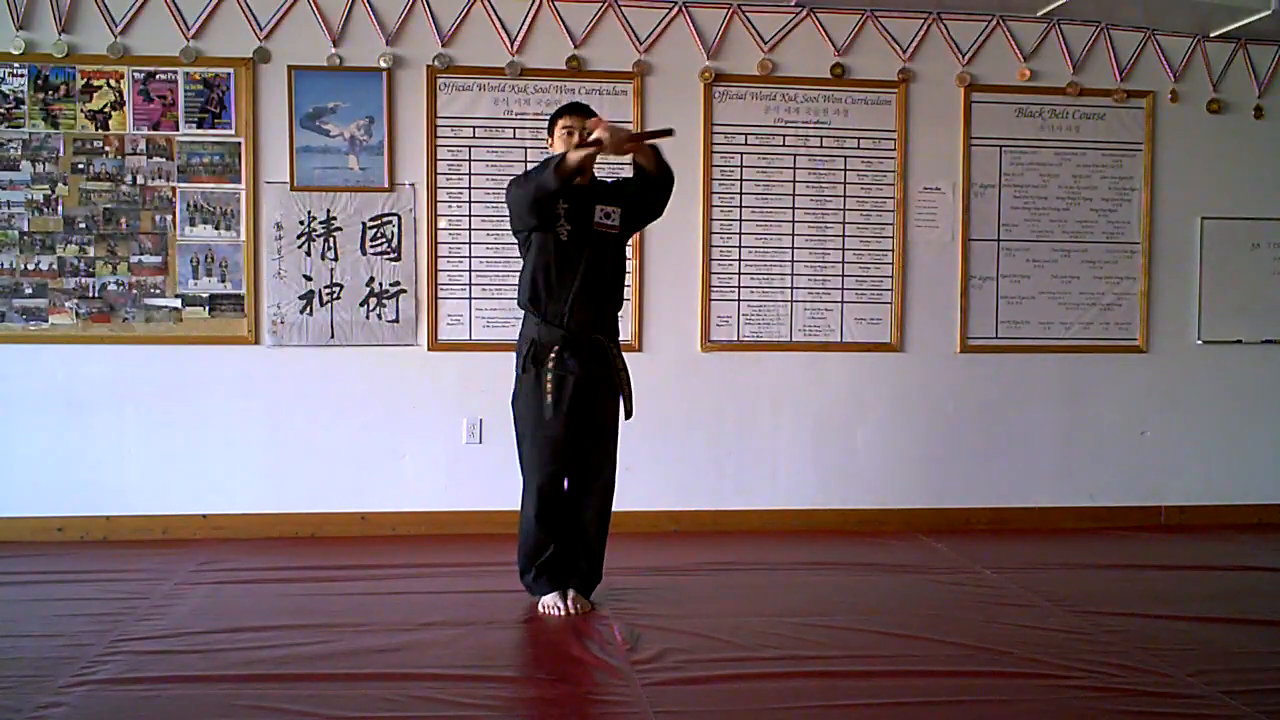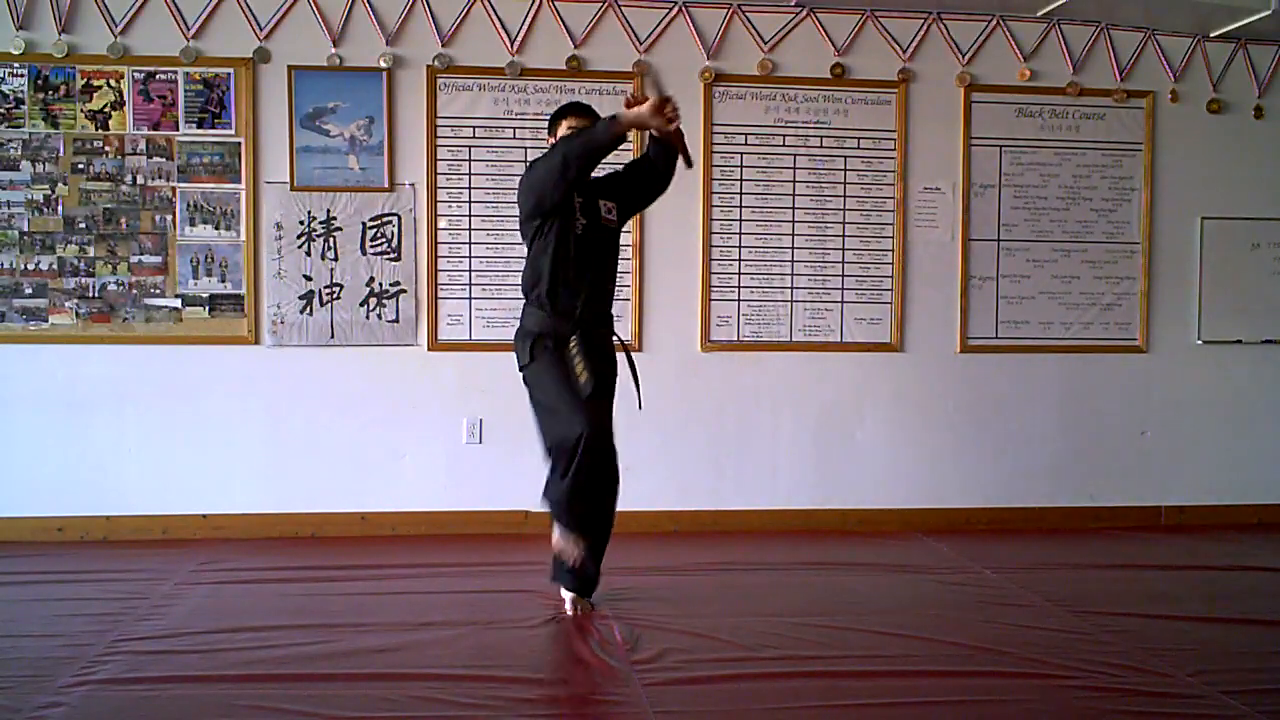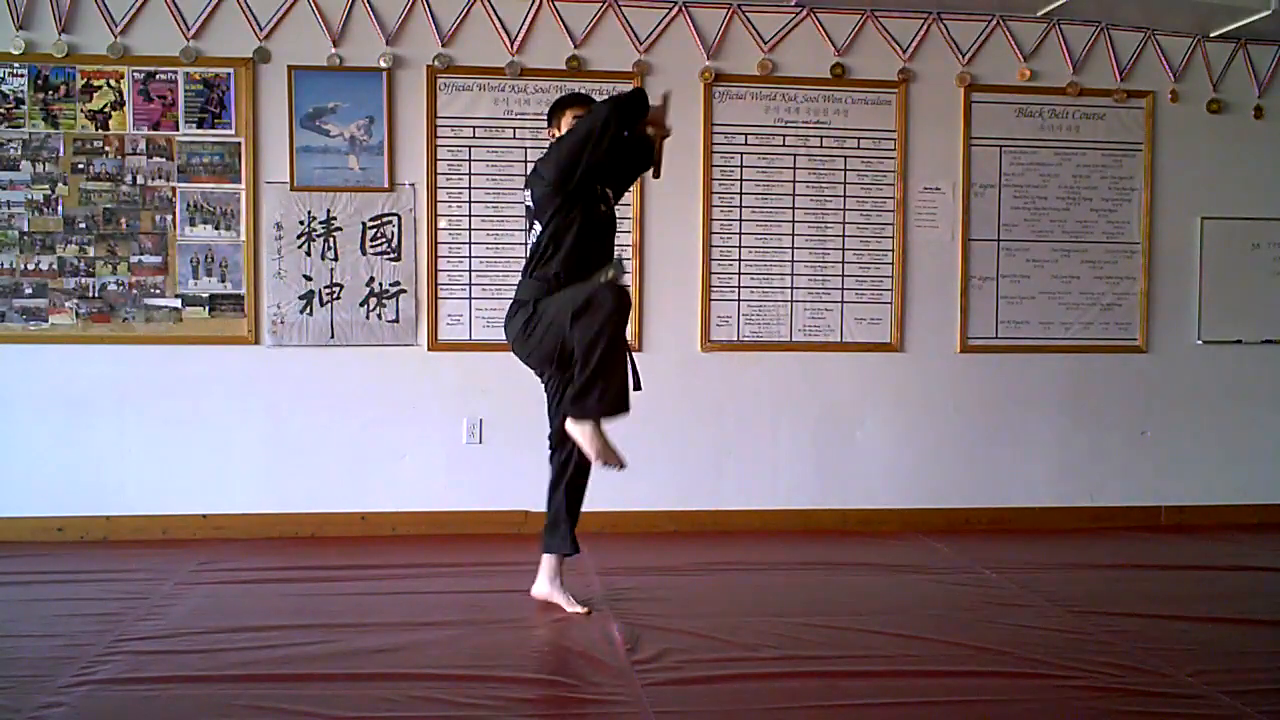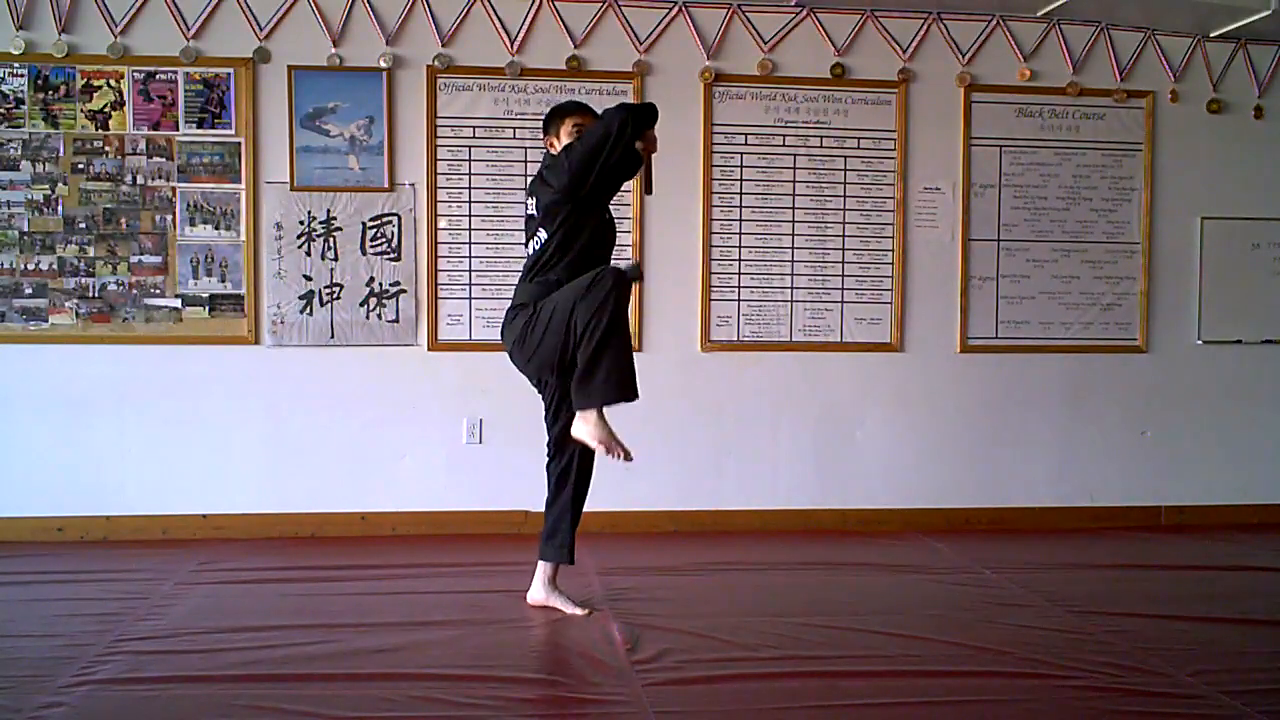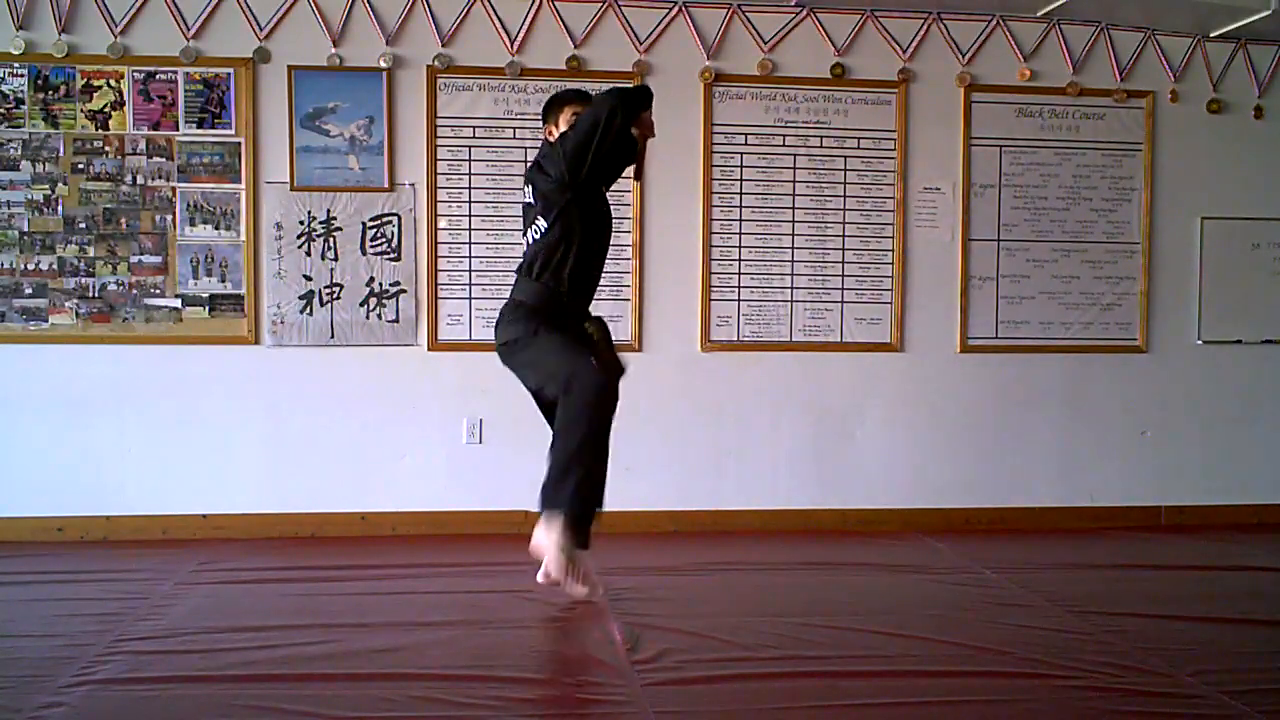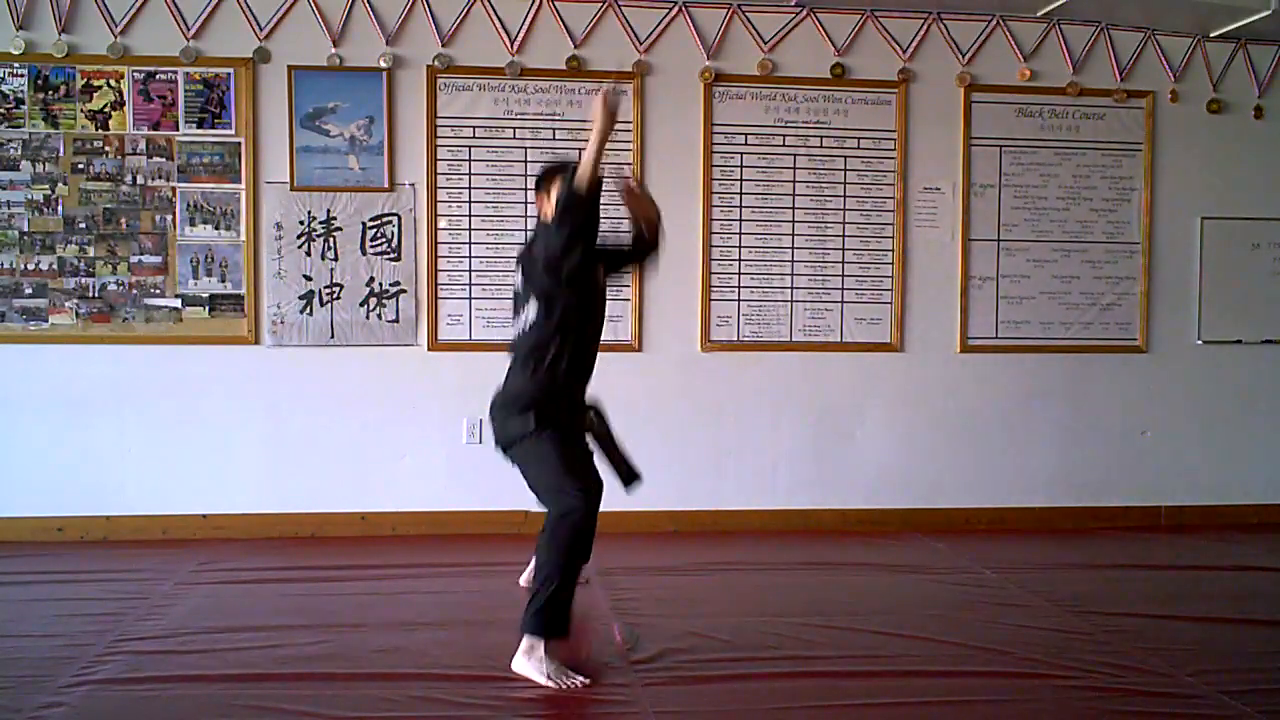
dt=0.2s
person 1, frame 1
left shoulder: (617, 200)
right shoulder: (529, 195)
left elbow: (657, 188)
right elbow: (535, 188)
left wrist: (635, 147)
right wrist: (578, 152)
left hip: (600, 354)
right hip: (544, 353)
left knee: (594, 479)
right knee: (544, 477)
left ankle: (577, 584)
right ankle: (546, 585)
person 1, frame 2
left shoulder: (610, 195)
right shoulder: (541, 186)
left elbow: (655, 174)
right elbow: (576, 151)
left wrist: (662, 132)
right wrist: (629, 119)
left hip: (590, 344)
right hip: (547, 342)
left knee: (597, 471)
right knee: (578, 437)
left ankle: (576, 583)
right ankle: (564, 519)
person 1, frame 3
left shoulder: (600, 179)
right shoulder: (556, 167)
left elbow: (631, 153)
right elbow: (612, 114)
left wrist: (649, 136)
right wrist: (645, 115)
left hip: (567, 331)
right hip: (537, 319)
left knee: (572, 450)
right knee: (607, 297)
left ankle: (549, 575)
right ankle: (585, 417)
person 1, frame 4
left shoulder: (589, 184)
right shoulder: (559, 174)
left elbow: (619, 155)
right elbow: (621, 123)
left wrist: (638, 150)
right wrist: (642, 124)
left hip: (560, 330)
right hip: (534, 322)
left knee: (567, 458)
right knee: (607, 288)
left ankle: (546, 581)
right ankle: (588, 417)
person 1, frame 5
left shoulder: (588, 170)
right shoulder: (554, 166)
left elbow: (620, 129)
right elbow: (602, 118)
left wrist: (636, 129)
right wrist: (623, 109)
left hip: (562, 324)
right hip: (530, 325)
left knee: (582, 425)
right knee: (593, 384)
left ankle: (560, 552)
right ankle: (555, 524)
person 1, frame 6
left shoulder: (581, 254)
right shoulder: (545, 251)
left elbow: (634, 253)
right elbow: (573, 219)
left wrist: (645, 217)
right wrist: (597, 138)
left hip: (558, 411)
right hip: (527, 413)
left knee: (583, 494)
right knee: (576, 510)
left ankle: (543, 568)
right ankle: (533, 648)
